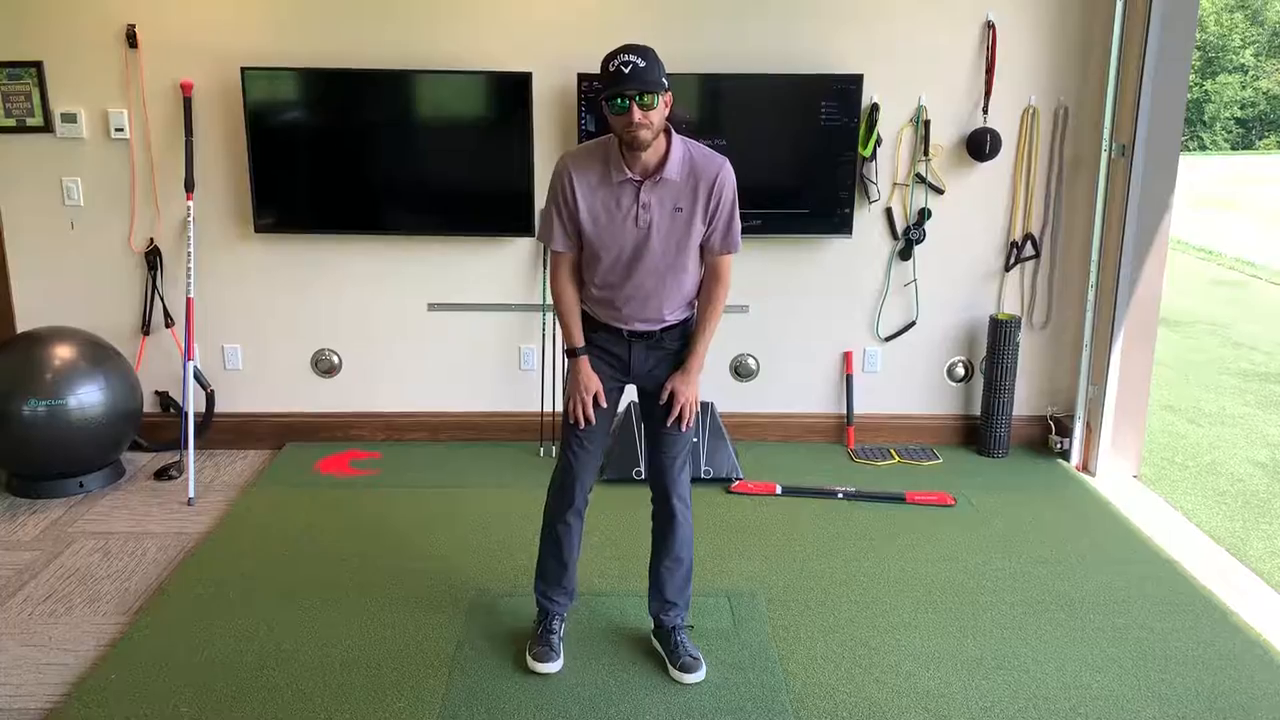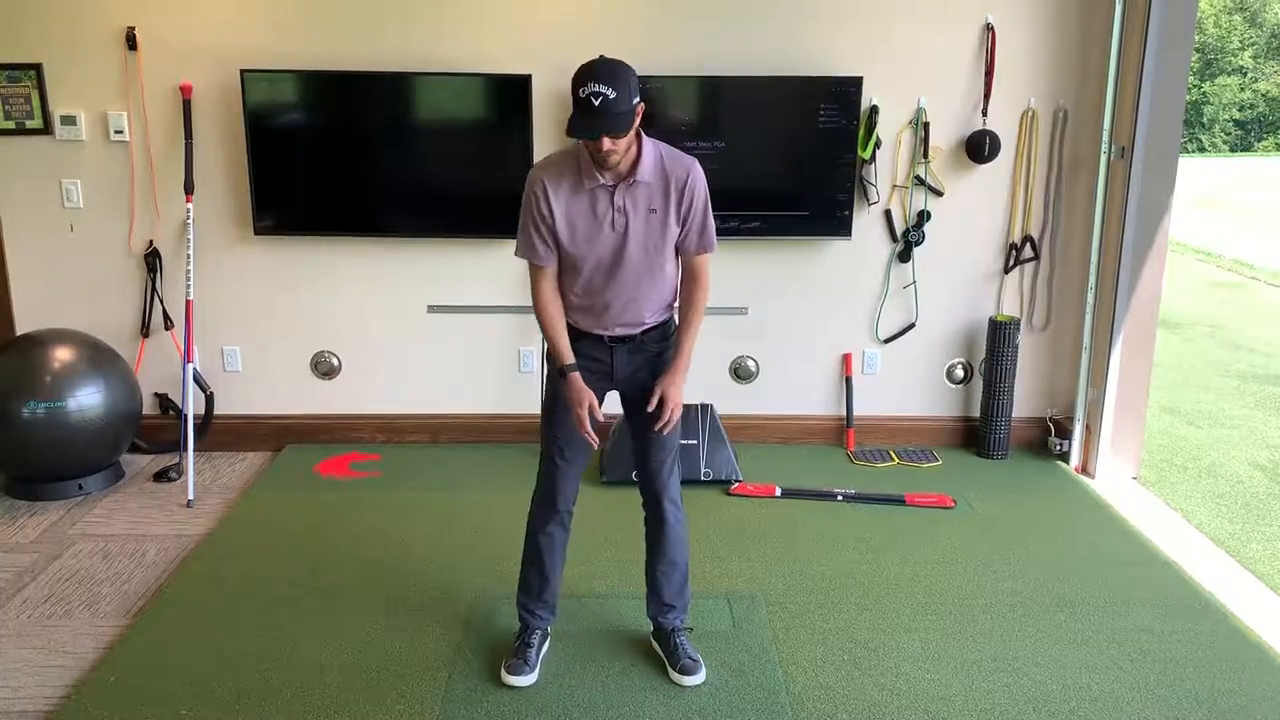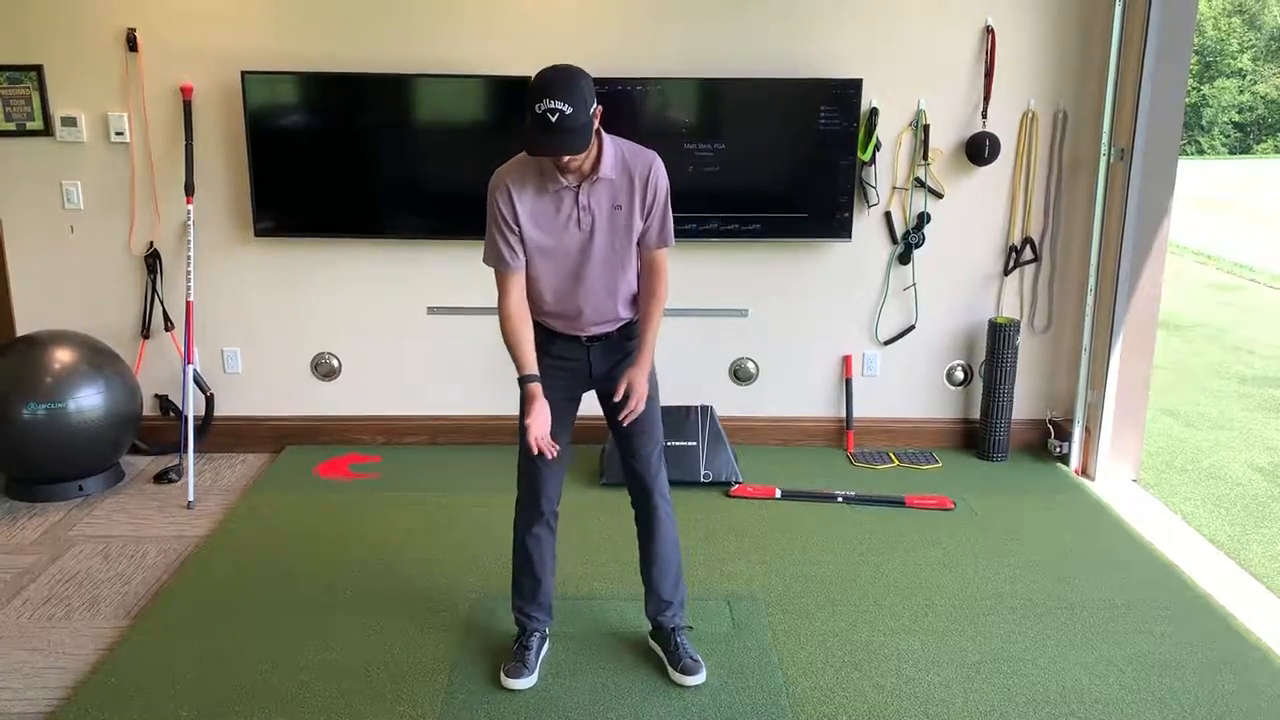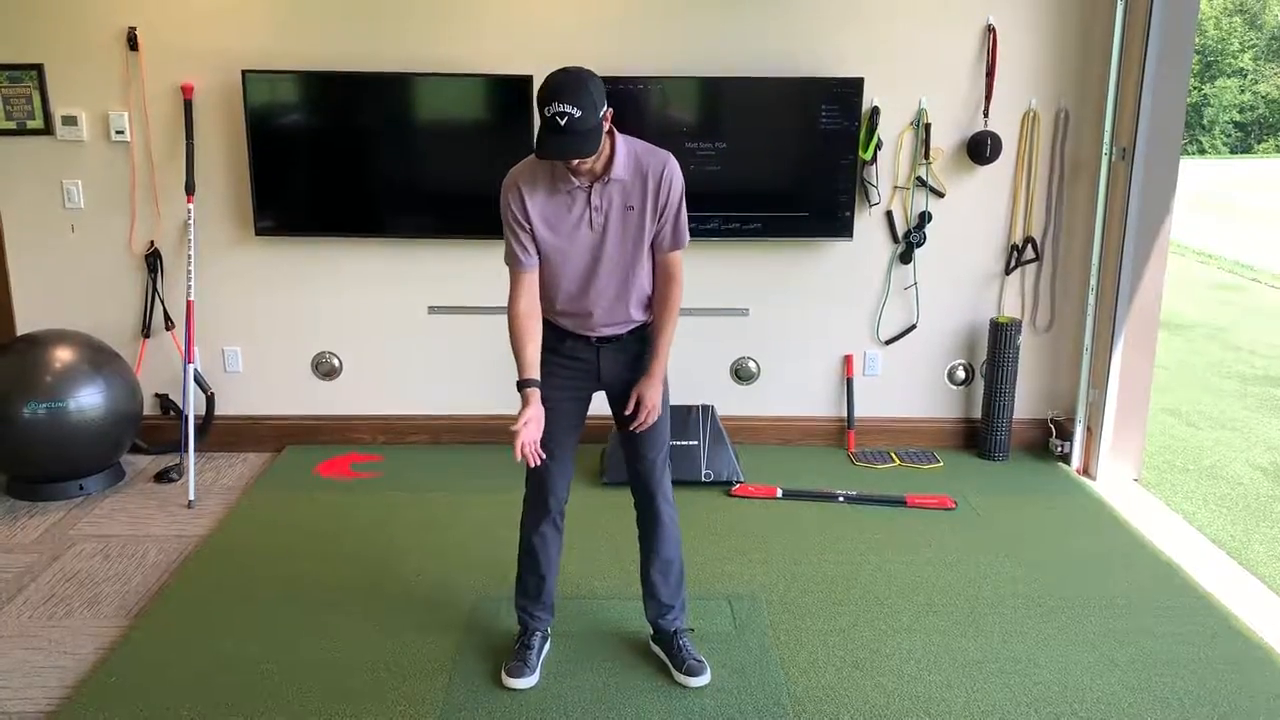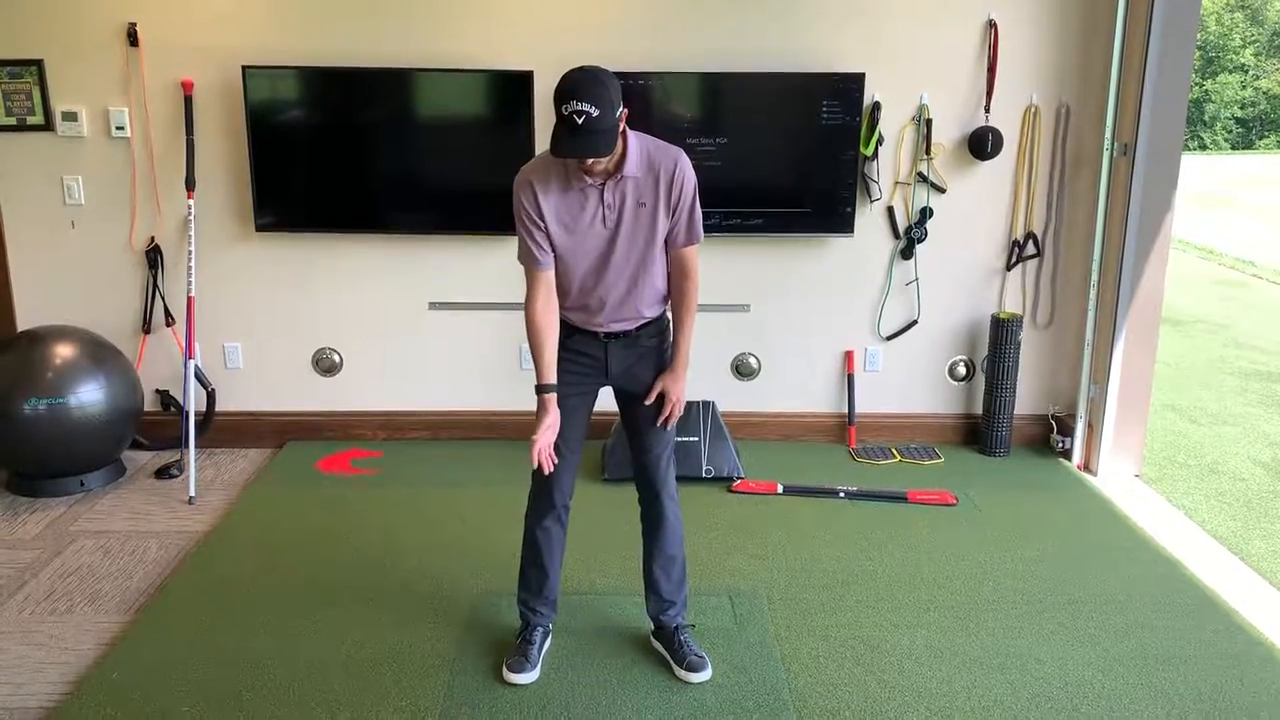
dt=0.3s
person 1, frame 1
left shoulder: (711, 173)
right shoulder: (575, 171)
left elbow: (718, 275)
right elbow: (563, 268)
left wrist: (692, 368)
right wrist: (578, 358)
left hip: (671, 345)
right hip: (600, 341)
left knee: (672, 493)
right knee: (570, 484)
left ankle: (670, 623)
right ankle: (551, 613)
person 1, frame 2
left shoulder: (683, 174)
right shoulder: (547, 180)
left elbow: (696, 274)
right elbow: (544, 284)
left wrist: (678, 370)
right wrist: (571, 377)
left hip: (652, 348)
right hip: (578, 349)
left knee: (663, 494)
right knee: (554, 496)
left ankle: (669, 625)
right ankle: (533, 627)
person 1, frame 3
left shoulder: (644, 169)
right shoulder: (509, 185)
left elbow: (655, 269)
right elbow: (512, 293)
left wrist: (643, 363)
right wrist: (533, 390)
left hip: (624, 344)
right hip: (551, 349)
left knee: (651, 489)
right knee: (537, 498)
left ankle: (667, 624)
right ankle: (532, 629)
person 1, frame 4
left shoulder: (658, 170)
right shoulder: (522, 185)
left elbow: (669, 275)
right elbow: (524, 292)
left wrist: (655, 371)
right wrist: (531, 393)
left hip: (635, 346)
right hip: (562, 349)
left knee: (654, 493)
right knee: (544, 498)
left ankle: (668, 627)
right ankle: (533, 630)
person 1, frame 5
left shoulder: (671, 168)
right shoulder: (534, 182)
left elbow: (684, 270)
right elbow: (541, 290)
left wrist: (679, 366)
right wrist: (548, 396)
left hip: (645, 342)
right hip: (572, 344)
left knee: (659, 489)
right knee: (549, 492)
left ankle: (669, 623)
right ankle: (535, 625)
